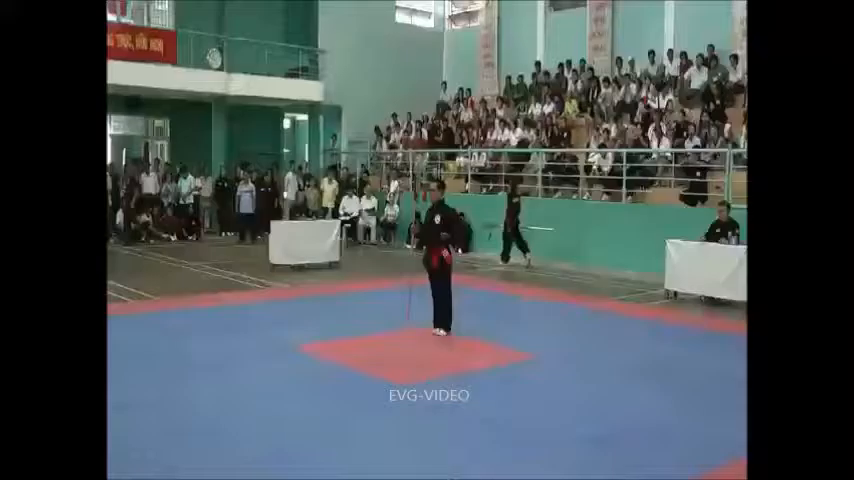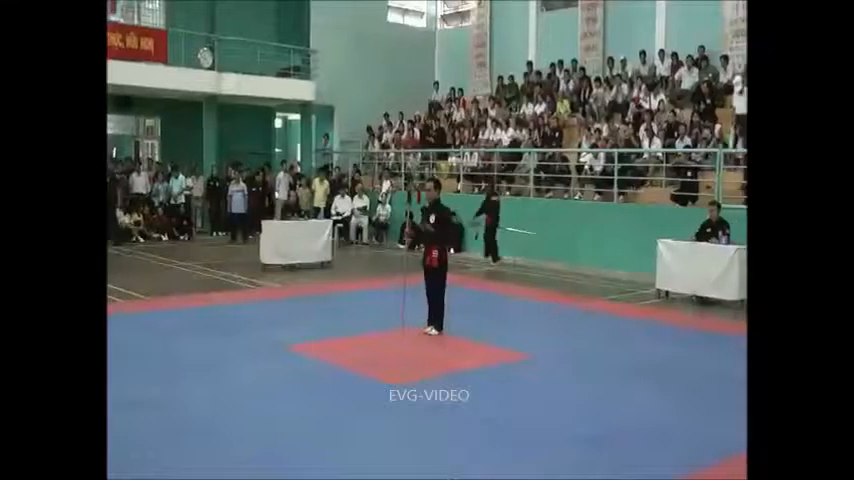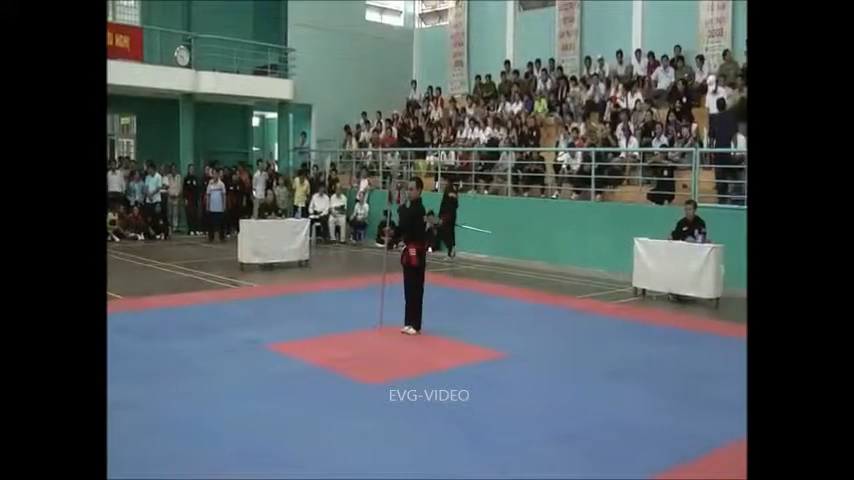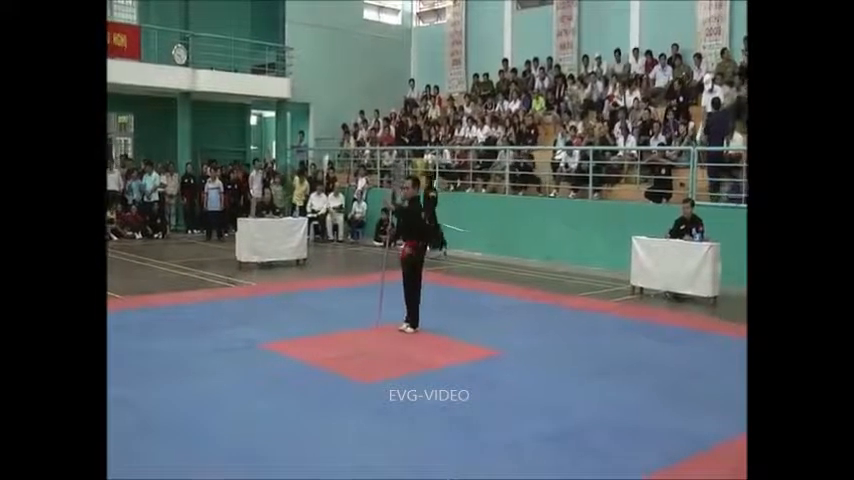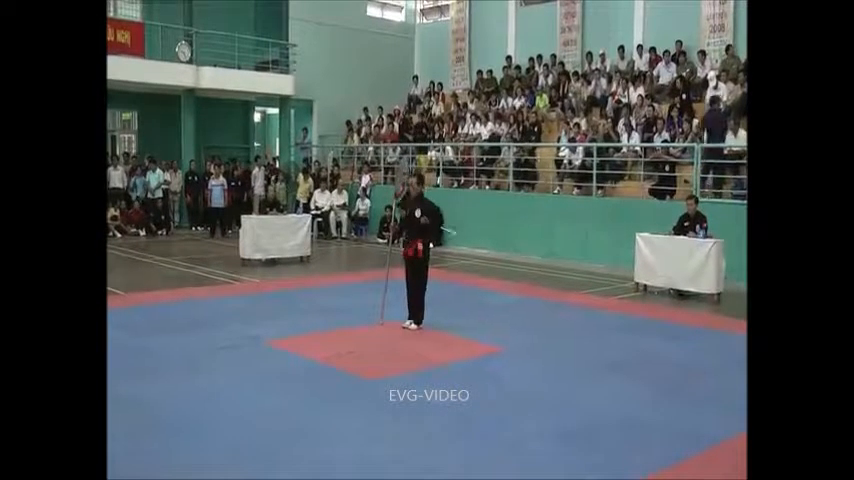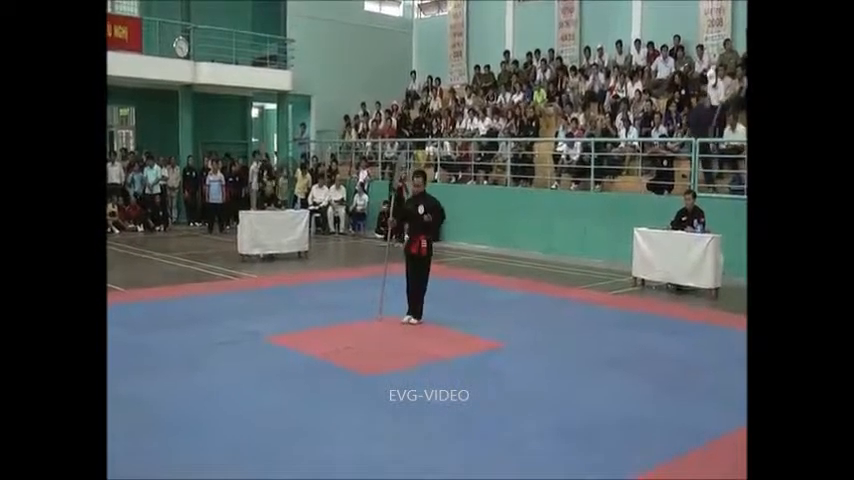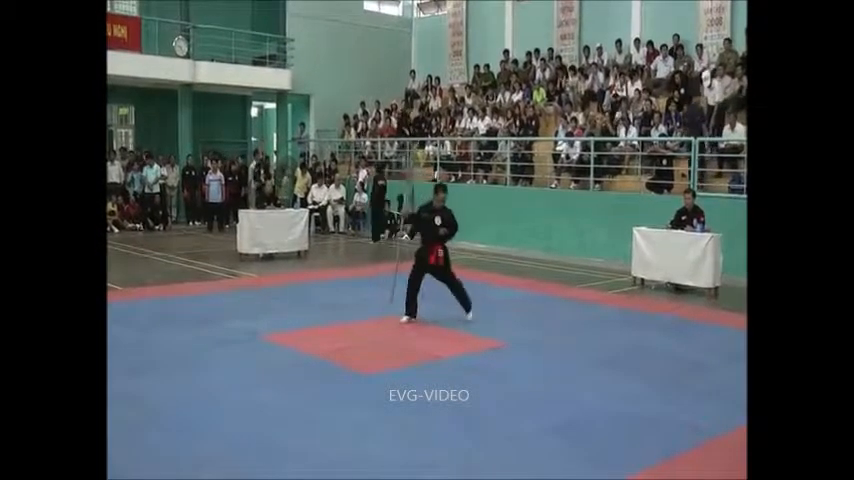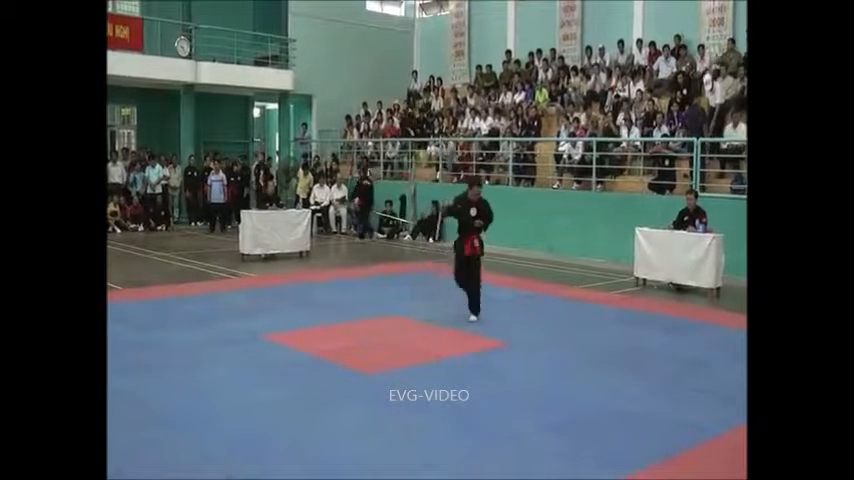
dt=0.4s
person 1, frame 1
left shoulder: (449, 212)
right shoulder: (430, 211)
left elbow: (457, 234)
left wrist: (448, 237)
right wrist: (418, 234)
left hip: (442, 254)
right hip: (431, 253)
left knee: (444, 290)
right knee: (435, 290)
left ankle: (445, 326)
right ankle: (438, 324)
person 1, frame 2
left shoulder: (444, 211)
right shoulder: (427, 210)
left elbow: (447, 233)
left wrist: (431, 230)
right wrist: (413, 233)
left hip: (438, 253)
right hip: (428, 252)
left knee: (437, 289)
right knee: (430, 289)
left ankle: (437, 325)
right ankle: (431, 323)
person 1, frame 3
left shoulder: (418, 209)
right shoulder: (410, 209)
right wrist: (393, 233)
left hip: (416, 252)
right hip: (410, 250)
left knee: (415, 288)
right knee: (409, 288)
left ankle: (415, 324)
right ankle: (409, 322)
person 1, frame 4
left shoulder: (415, 207)
right shoulder: (408, 207)
left wrist: (394, 208)
right wrist: (394, 233)
left hip: (414, 249)
right hip: (410, 248)
left knee: (413, 286)
right knee: (408, 286)
left ankle: (413, 323)
right ankle: (409, 320)
person 1, frame 5
left shoulder: (428, 205)
right shoulder: (409, 205)
left elbow: (438, 221)
left wrist: (427, 222)
left hip: (421, 248)
right hip: (409, 246)
left knee: (419, 284)
right knee: (410, 284)
left ankle: (417, 320)
right ankle: (411, 317)
person 1, frame 6
left shoulder: (431, 201)
right shoulder: (409, 202)
left elbow: (441, 217)
right elbow: (404, 218)
left wrist: (431, 220)
right wrist: (395, 221)
left hip: (423, 243)
right hip: (411, 242)
left knee: (420, 280)
right knee: (411, 279)
left ankle: (417, 315)
right ankle: (411, 312)
person 1, frame 7
left shoulder: (447, 213)
right shoulder: (424, 209)
left elbow: (454, 228)
right elbow: (416, 221)
left wrist: (447, 233)
right wrist: (408, 224)
left hip: (439, 252)
right hip: (424, 250)
left knee: (451, 280)
right knee: (413, 282)
left ankle: (468, 308)
right ankle: (410, 314)
person 1, frame 8
left shoulder: (483, 203)
right shoulder: (459, 200)
left elbow: (489, 218)
right elbow: (453, 212)
left wrist: (483, 224)
right wrist: (445, 210)
left hip: (474, 242)
right hip: (461, 241)
left knee: (474, 279)
right knee: (459, 275)
left ankle: (474, 311)
right ankle: (472, 299)
